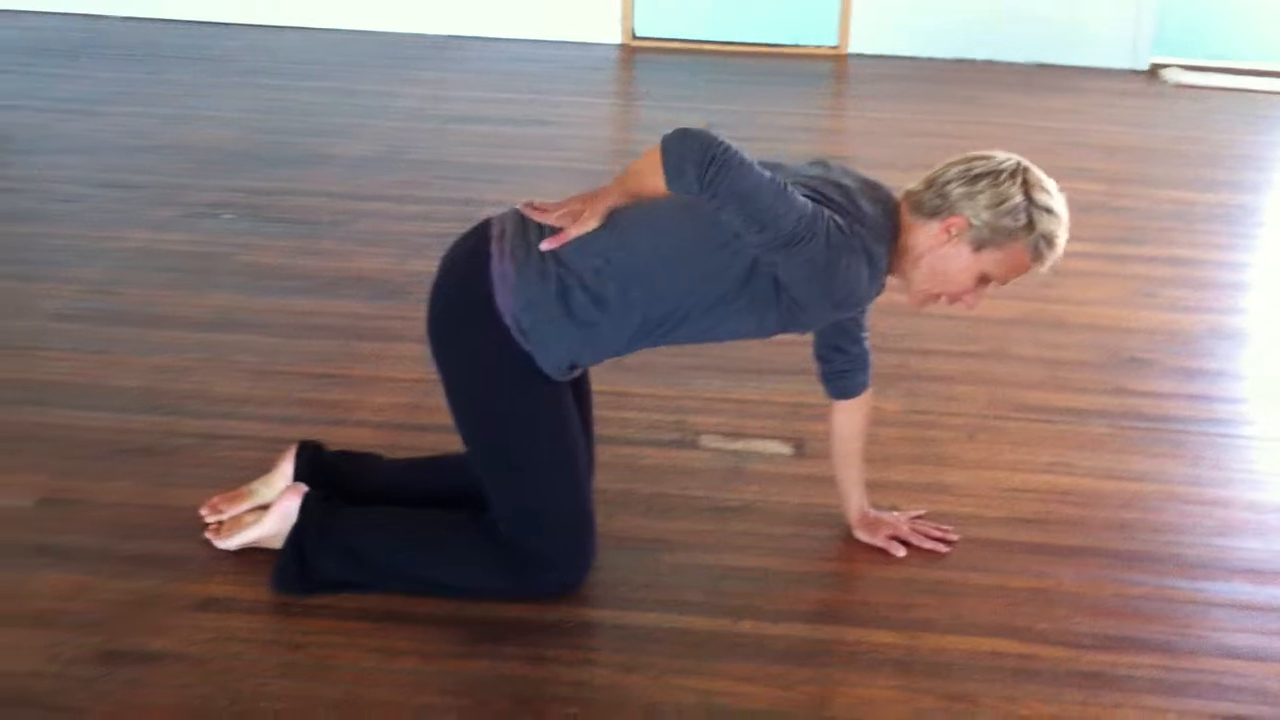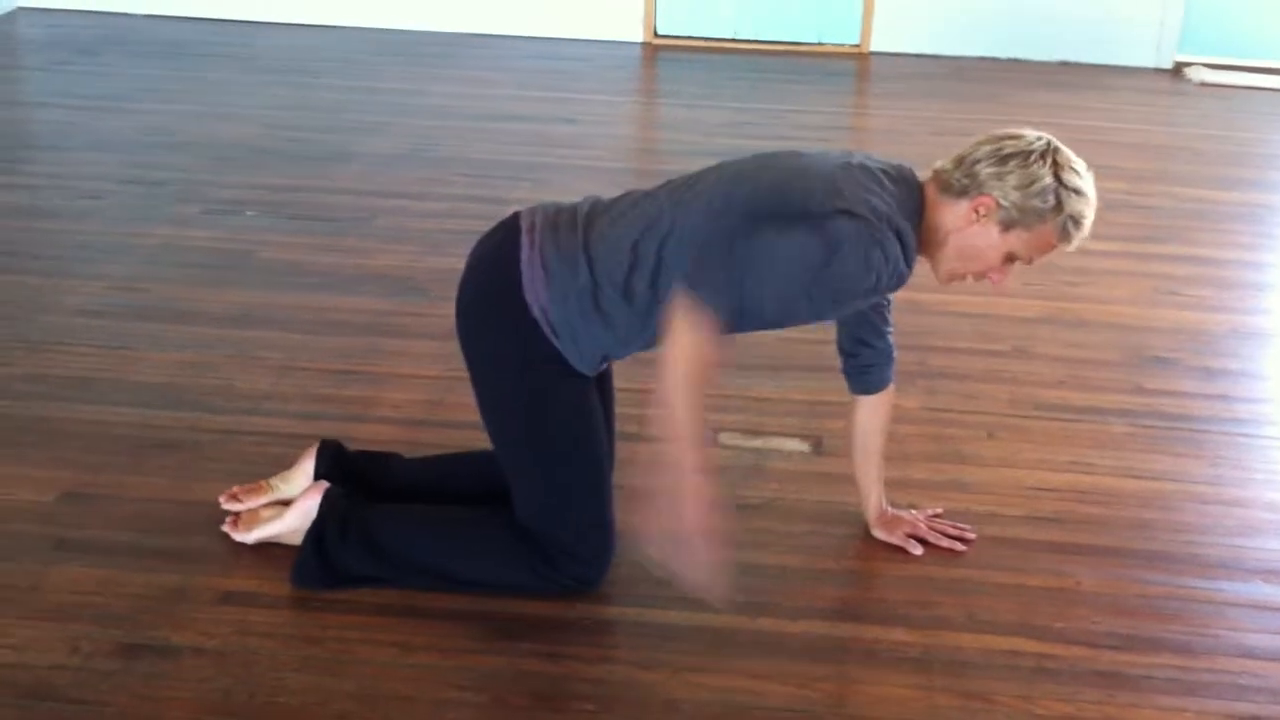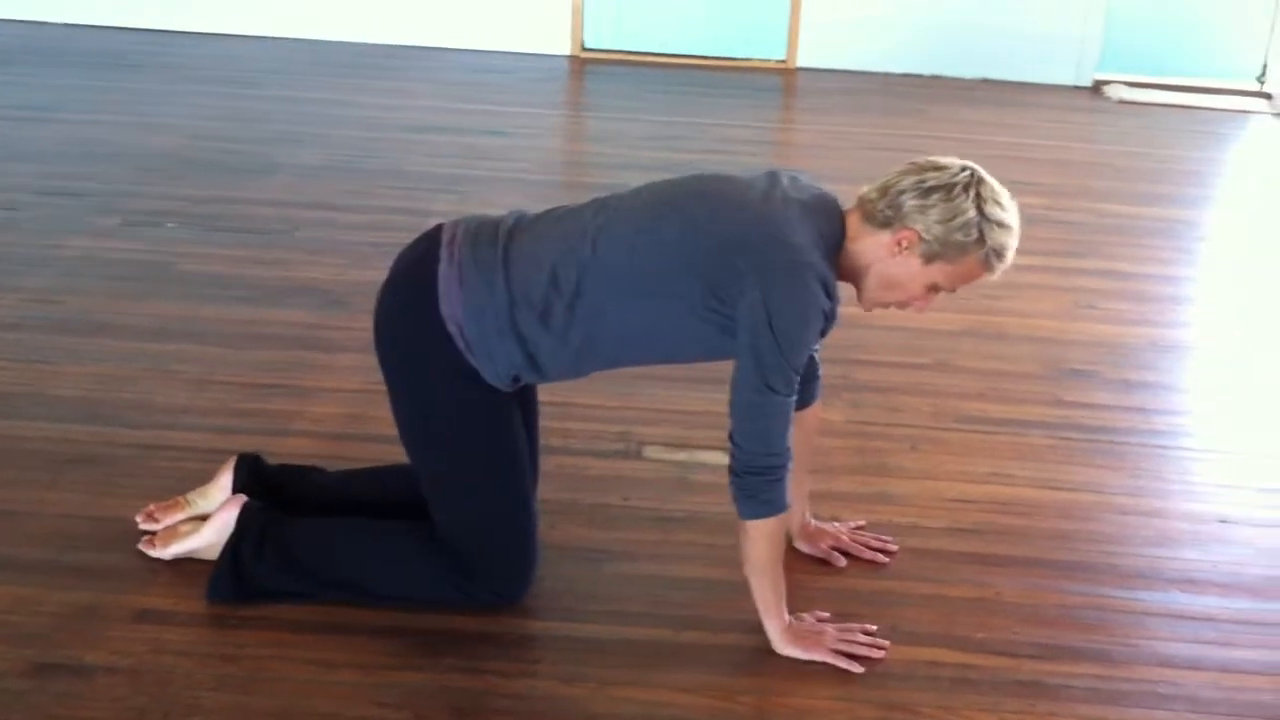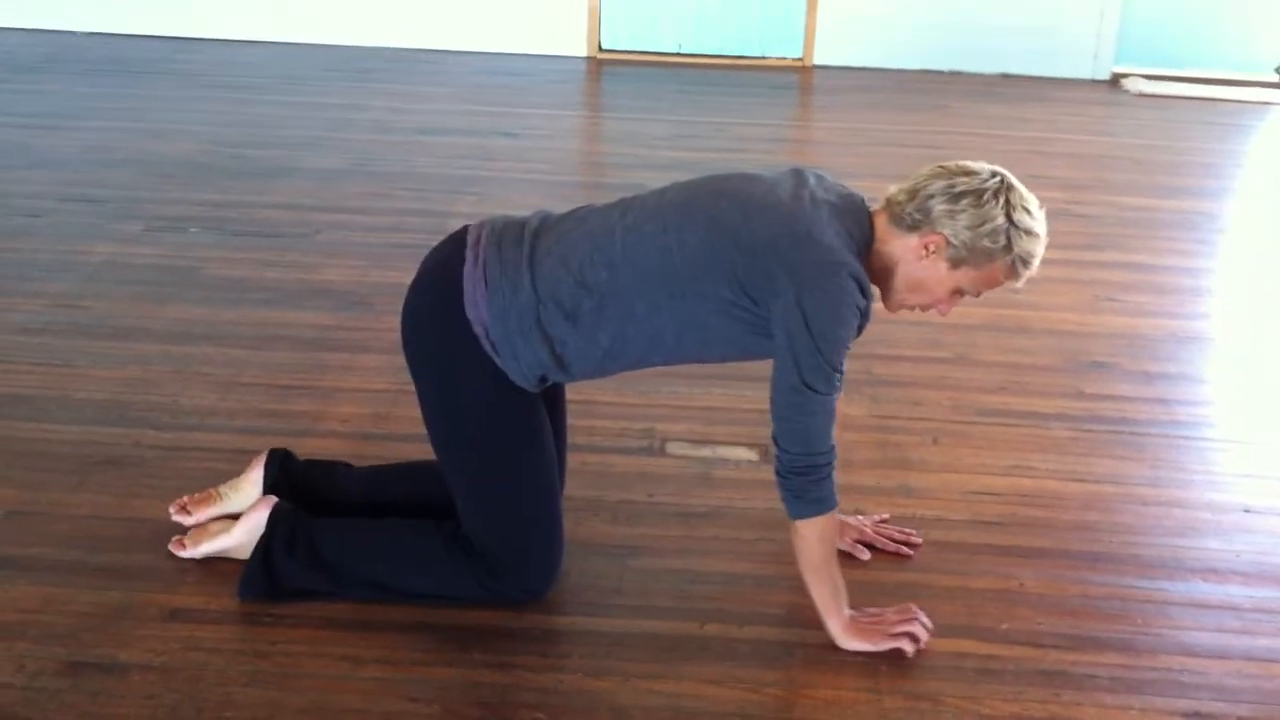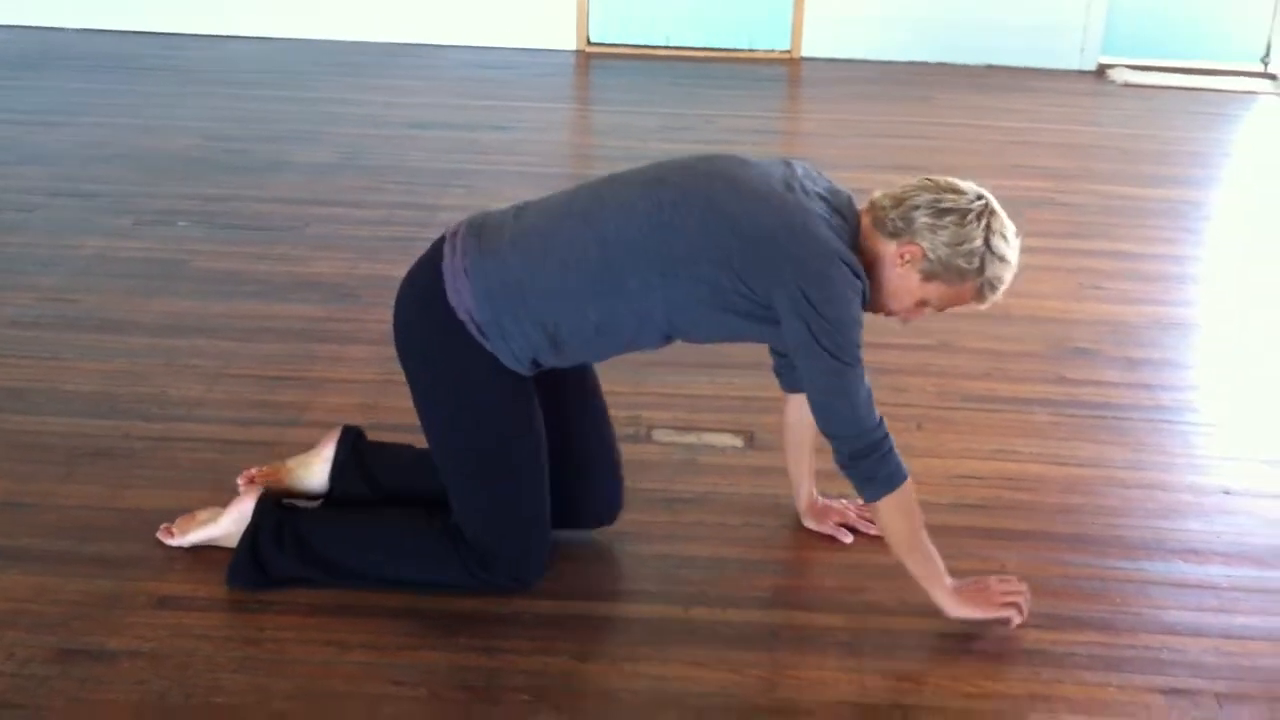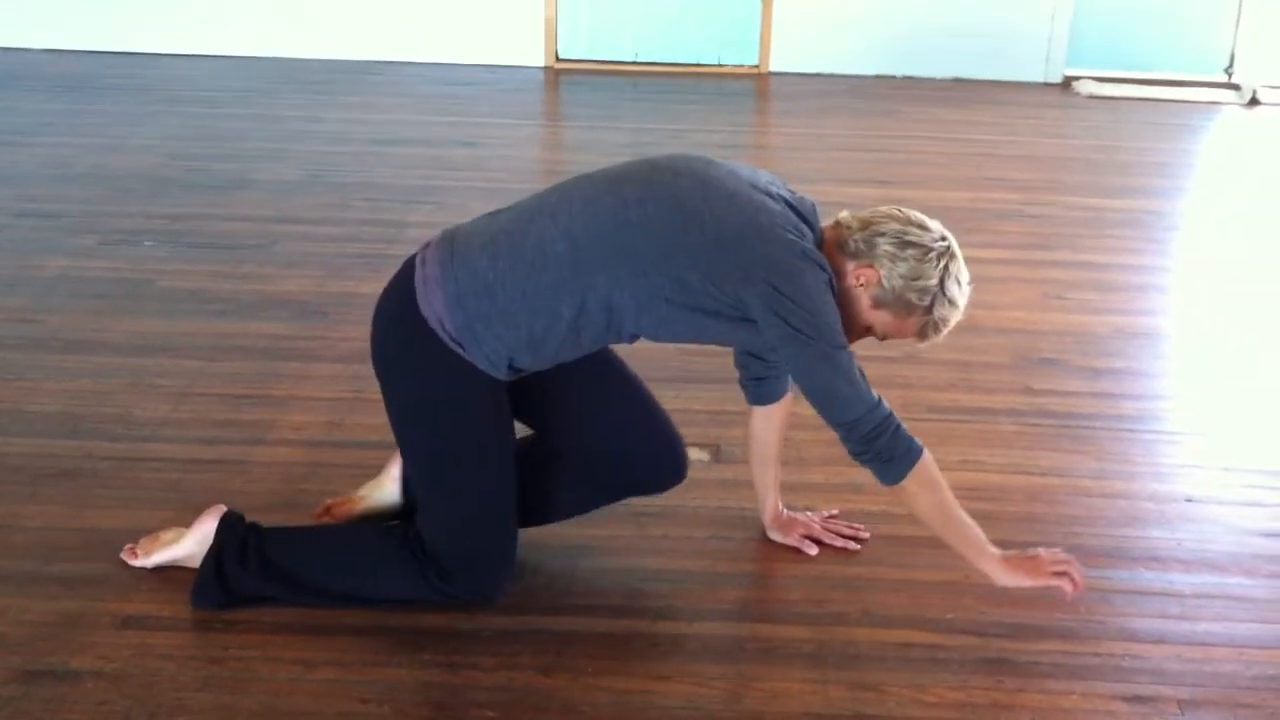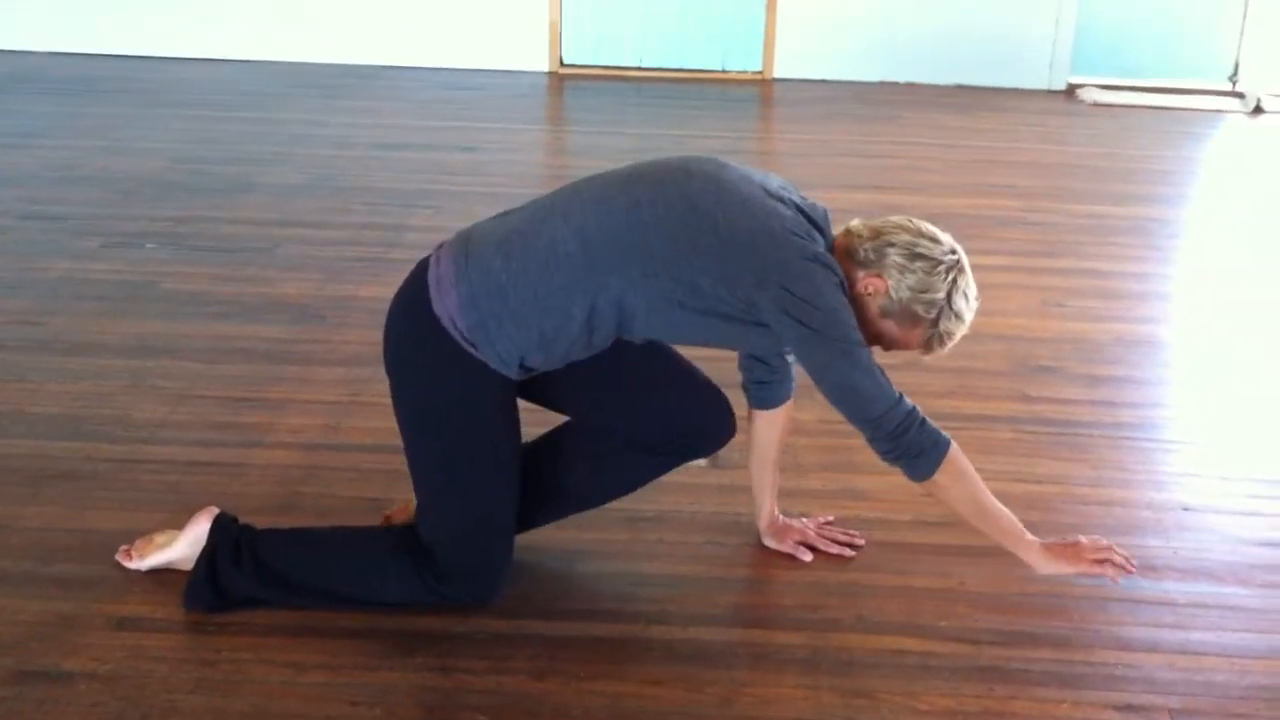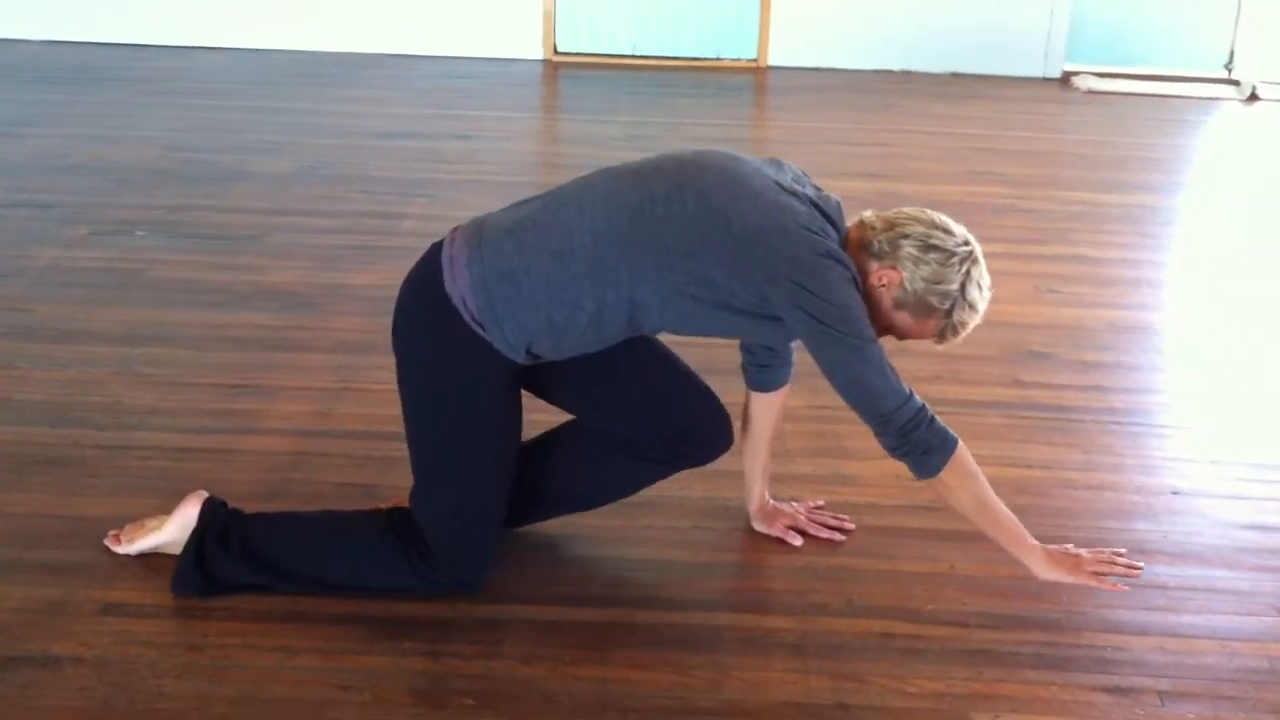
dt=0.5s
person 1, frame 1
left shoulder: (861, 219)
right shoulder: (840, 258)
left elbow: (845, 364)
right elbow: (697, 151)
left wrist: (859, 510)
right wrist: (605, 205)
left hip: (526, 295)
right hip: (495, 310)
left knee: (545, 487)
right knee: (552, 559)
left ankle: (315, 473)
right ankle: (304, 528)
person 1, frame 2
left shoulder: (886, 203)
right shoulder: (872, 243)
left elbow: (868, 356)
right elbow: (708, 274)
left wrist: (877, 507)
right wrist: (683, 465)
left hip: (559, 284)
right hip: (528, 304)
left knee: (562, 481)
right knee: (572, 555)
left ankle: (336, 471)
right ankle: (326, 524)
person 1, frame 3
left shoulder: (810, 215)
right shoulder: (795, 273)
left elbow: (797, 379)
right elbow: (757, 461)
left wrist: (801, 521)
right wrist: (778, 625)
left hip: (473, 291)
right hip: (443, 323)
left knee: (485, 497)
right knee: (495, 570)
left ankle: (256, 486)
right ankle: (245, 538)
person 1, frame 4
left shoulder: (836, 216)
right shoulder: (829, 277)
left elbow: (820, 378)
right elbow: (803, 461)
left wrist: (829, 518)
right wrist: (840, 621)
left hip: (499, 293)
right hip: (469, 324)
left knee: (513, 496)
right knee: (517, 569)
left ankle: (282, 482)
right ankle: (273, 539)
person 1, frame 5
left shoulder: (817, 213)
right shoulder: (822, 270)
left elbow: (797, 364)
right elbow: (867, 448)
left wrist: (807, 501)
right wrist: (948, 591)
left hip: (508, 299)
right hip: (461, 322)
left knee: (591, 503)
right knee: (507, 559)
left ankle: (346, 469)
right ankle: (262, 529)
person 1, frame 6
left shoulder: (787, 227)
right shoulder: (788, 271)
left elbow: (764, 372)
right elbow: (876, 436)
left wrist: (773, 510)
right wrist: (994, 561)
left hip: (497, 315)
right hip: (437, 332)
left knee: (652, 463)
right knee: (470, 574)
left ankle: (423, 482)
right ankle: (229, 549)
person 1, frame 7
left shoulder: (792, 229)
right shoulder: (801, 276)
left elbow: (768, 373)
right elbow: (904, 435)
left wrist: (771, 515)
right wrist: (1036, 549)
left hip: (514, 315)
right hip: (449, 332)
left knee: (698, 423)
right knee: (465, 575)
left ankle: (465, 496)
right ankle: (221, 551)
person 1, frame 8
left shoulder: (802, 217)
right shoulder: (815, 268)
left elbow: (767, 356)
right elbow: (909, 431)
left wrist: (759, 499)
right wrist: (1036, 555)
left hip: (517, 304)
right hip: (460, 317)
left knee: (694, 433)
right knee: (453, 565)
left ankle: (456, 491)
right ankle: (212, 535)
